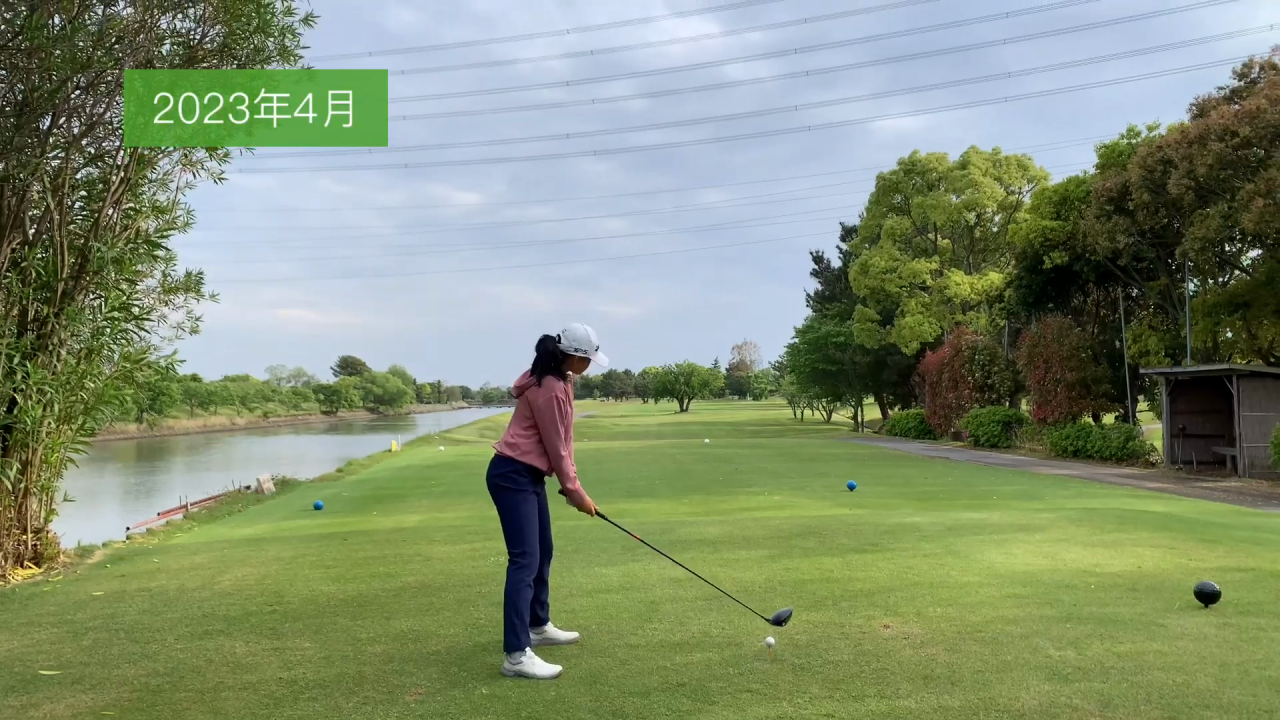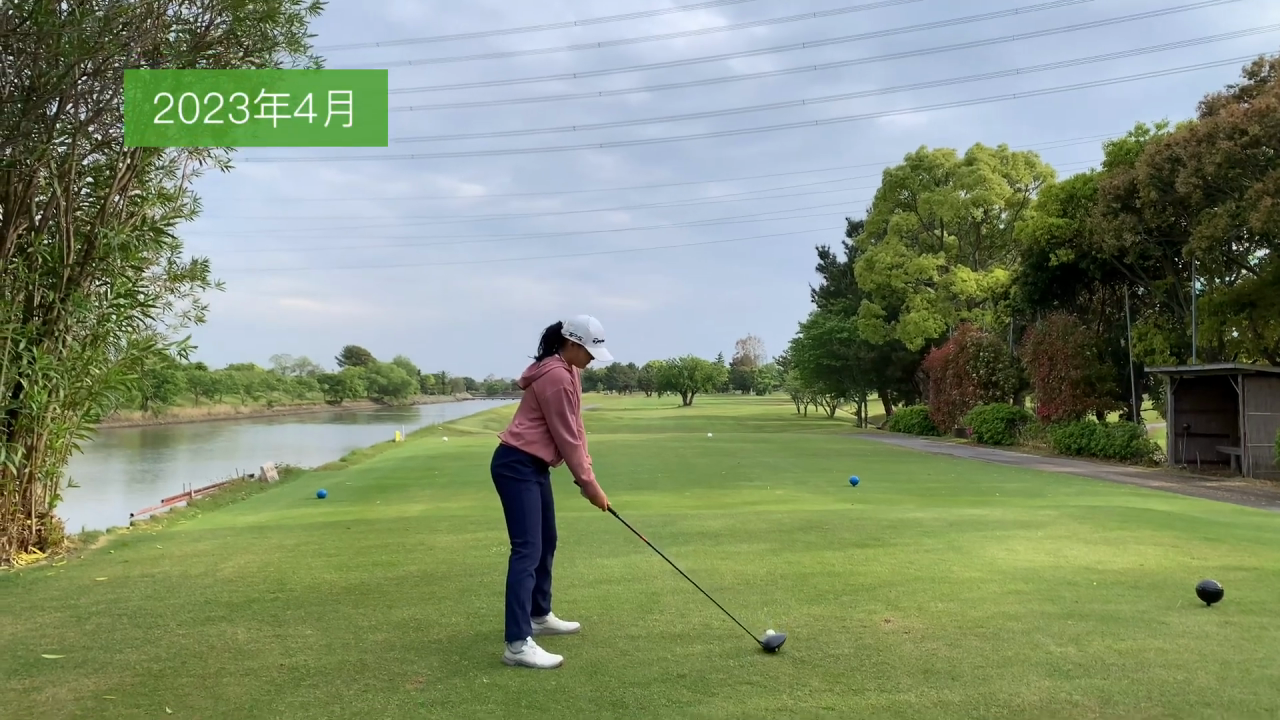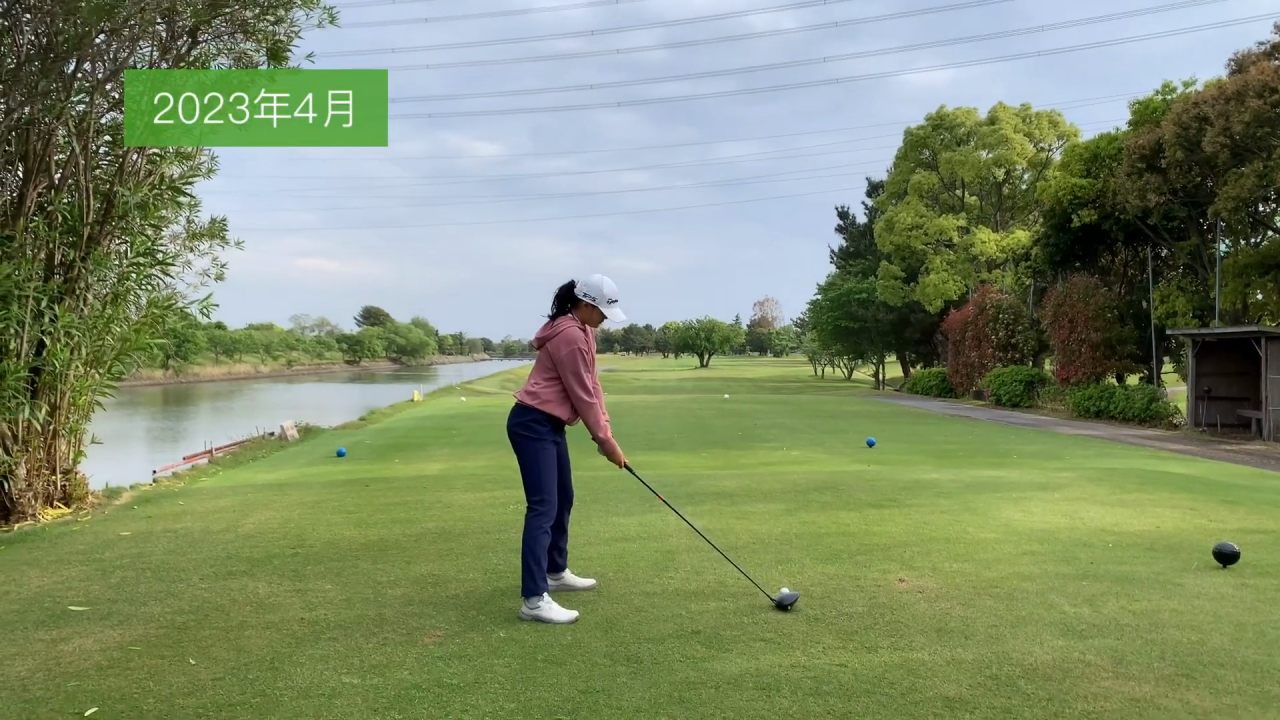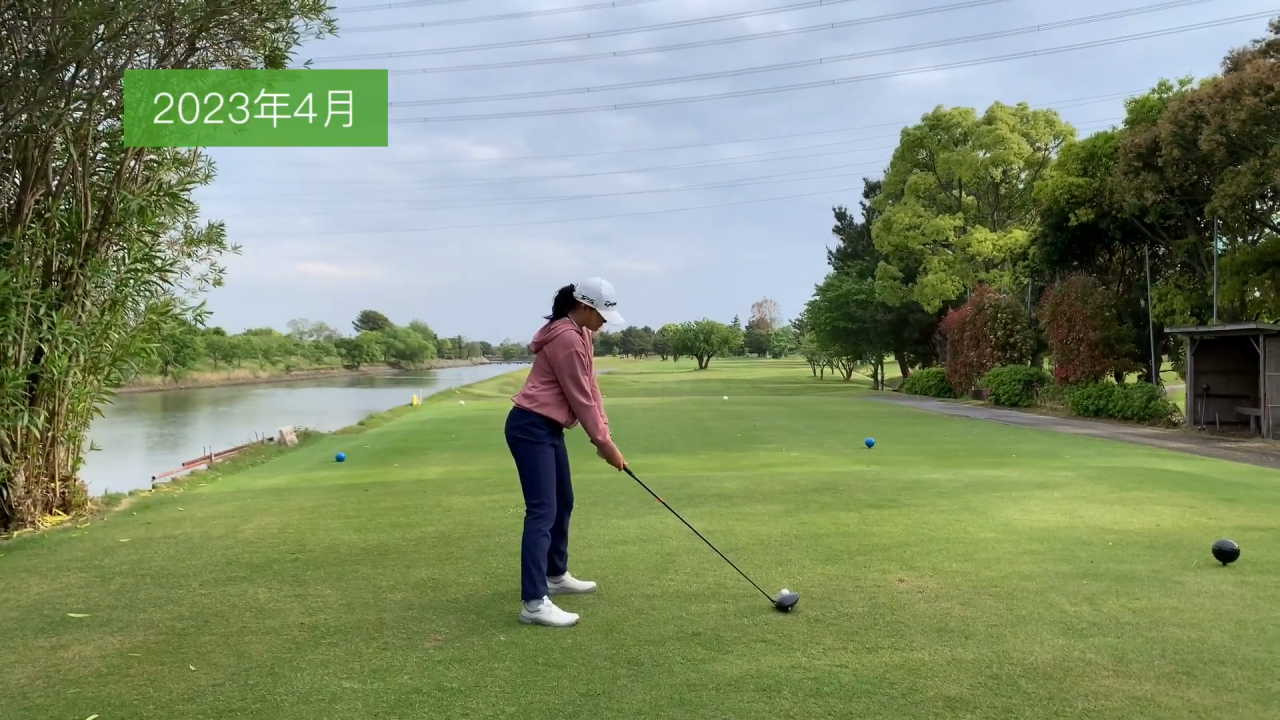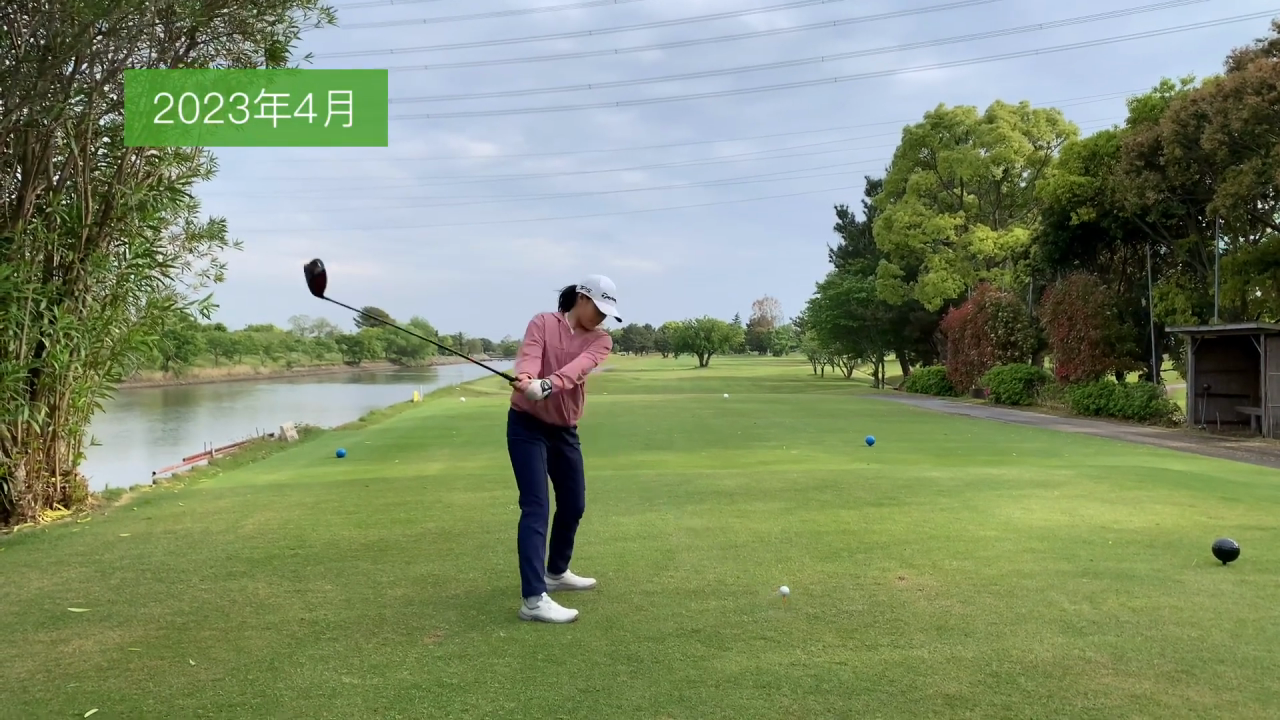
dt=1s
person 1, frame 1
left shoulder: (560, 379)
right shoulder: (549, 387)
left elbow: (563, 439)
right elbow: (555, 446)
left wrist: (573, 482)
right wrist: (575, 492)
left hip: (529, 475)
right hip: (512, 475)
left knee: (542, 551)
right knee: (524, 559)
left ankle: (538, 626)
right ankle: (516, 655)
person 1, frame 2
left shoulder: (567, 370)
right shoulder: (556, 377)
left elbow: (576, 428)
right elbow: (566, 437)
left wrist: (588, 473)
right wrist: (589, 484)
left hip: (534, 465)
right hip: (517, 465)
left knee: (546, 542)
right knee: (527, 550)
left ankle: (539, 616)
right ankle: (518, 644)
person 1, frame 3
left shoulder: (582, 330)
right shoulder: (570, 337)
left elbow: (592, 385)
right elbow: (582, 396)
left wrist: (606, 430)
right wrist: (606, 441)
left hip: (550, 424)
right hip: (533, 424)
left knee: (563, 499)
right knee: (543, 507)
left ankle: (556, 573)
right ankle: (534, 600)
person 1, frame 4
left shoulder: (580, 333)
right shoulder: (567, 340)
left elbow: (591, 388)
right elbow: (580, 398)
left wrist: (605, 433)
right wrist: (605, 444)
left hip: (548, 428)
right hip: (531, 427)
left knee: (563, 503)
right knee: (542, 510)
left ankle: (556, 576)
right ankle: (534, 603)
person 1, frame 5
left shoulder: (599, 339)
right shoulder: (544, 322)
left elbow: (577, 368)
right elbow: (529, 356)
left wrist: (547, 384)
right wrist: (524, 378)
left hip: (563, 429)
right hip: (527, 424)
left knee: (573, 504)
right knee: (536, 507)
left ankle: (557, 572)
right ankle: (534, 599)
